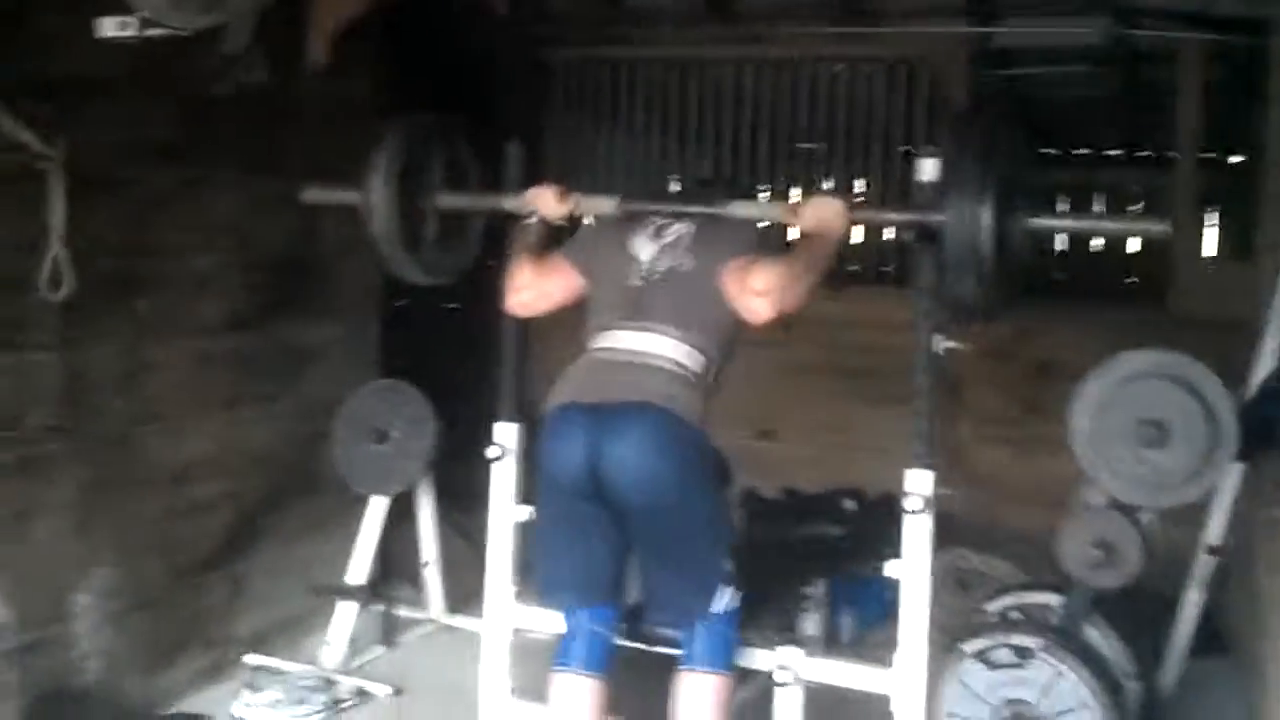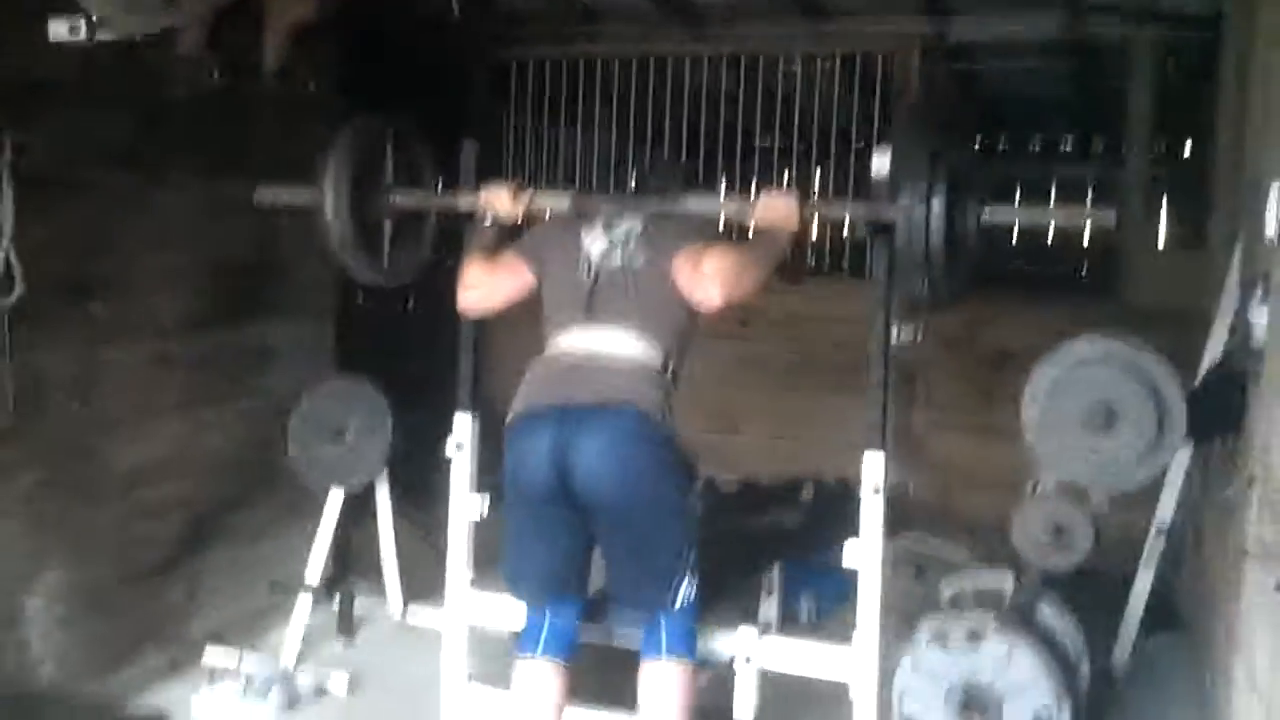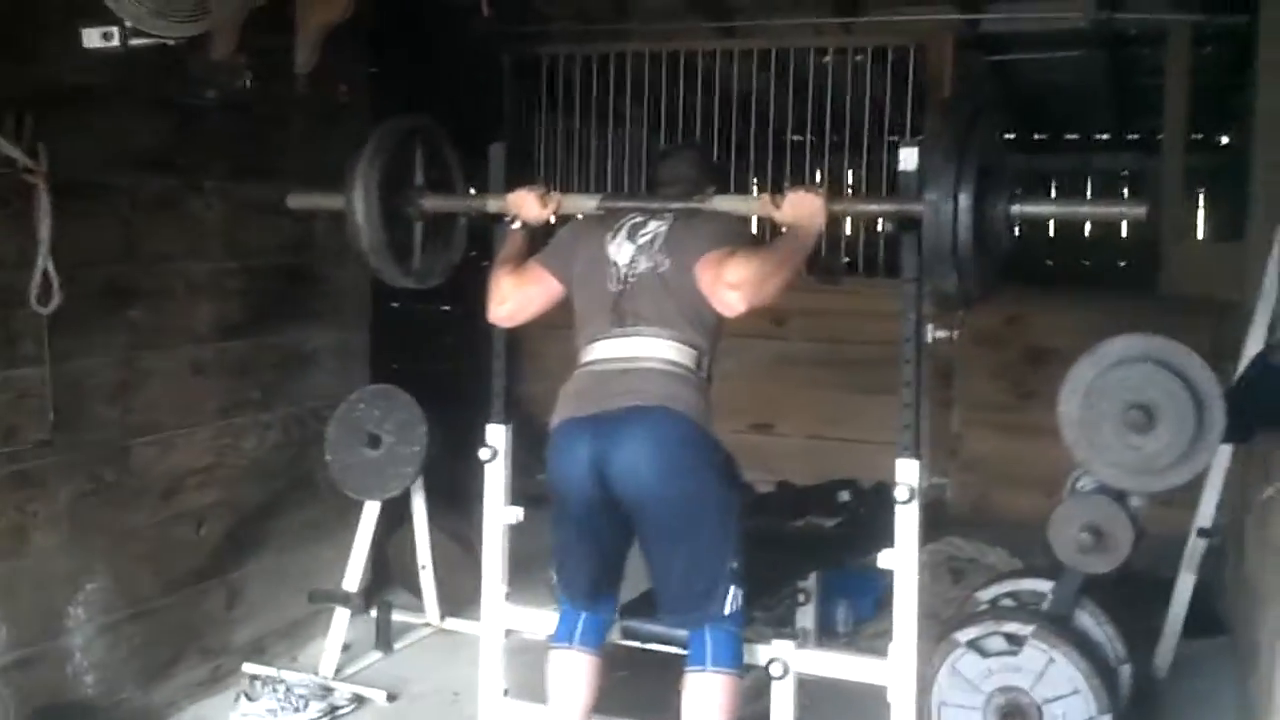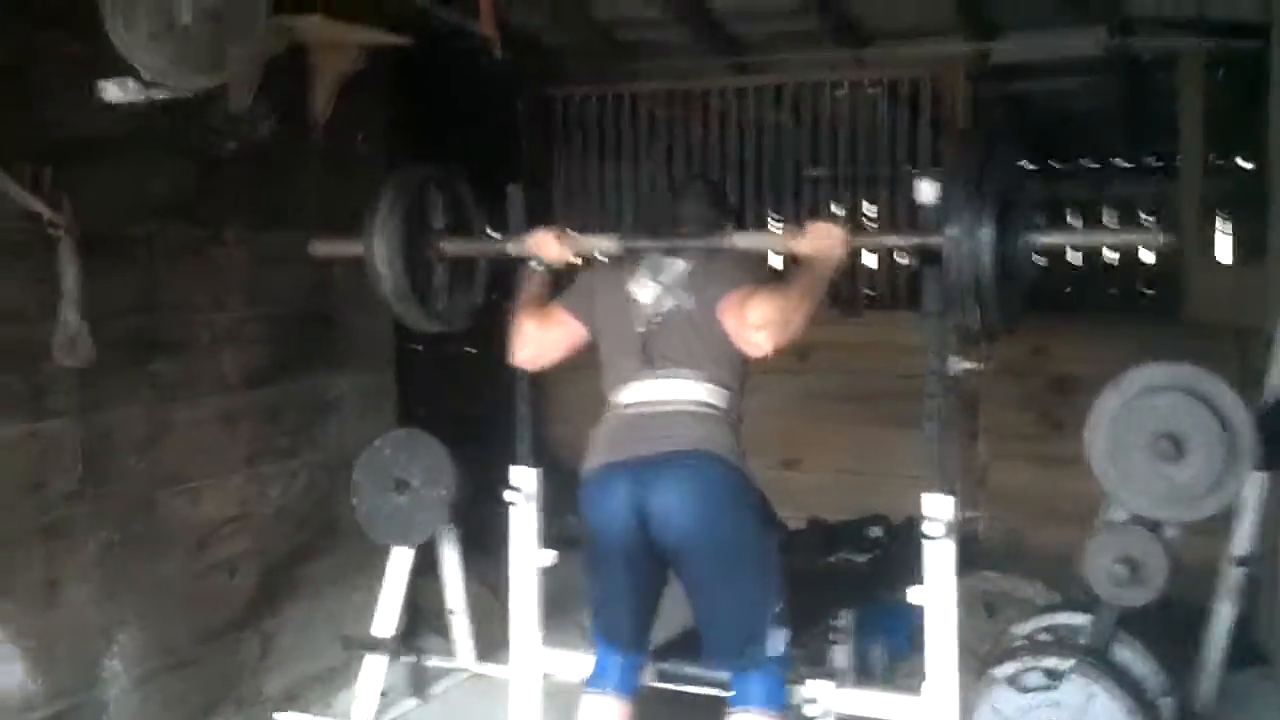
dt=0.5s
person 1, frame 1
left shoulder: (612, 233)
right shoulder: (737, 237)
left elbow: (522, 295)
right elbow: (760, 298)
left wrist: (537, 220)
right wrist: (823, 236)
left hip: (567, 424)
right hip: (657, 431)
left knee: (586, 622)
right knee: (708, 619)
person 1, frame 2
left shoulder: (563, 231)
right shoulder: (689, 231)
left elbow: (474, 293)
right elbow: (712, 285)
left wrist: (494, 220)
right wrist: (776, 232)
left hip: (534, 426)
right hip: (623, 430)
left knee: (547, 611)
right knee: (667, 611)
person 1, frame 3
left shoulder: (585, 232)
right shoulder: (713, 228)
left elbow: (504, 306)
right elbow: (734, 291)
left wrist: (520, 223)
right wrist: (801, 229)
left hip: (572, 433)
right hip: (664, 434)
left knee: (582, 606)
right knee: (712, 619)
person 1, frame 4
left shoulder: (607, 275)
right shoulder: (733, 266)
left elbow: (527, 349)
right elbow: (761, 332)
left wrist: (540, 265)
right wrist: (821, 262)
left hip: (608, 478)
right hip: (700, 476)
left knee: (614, 649)
right knee: (757, 661)
